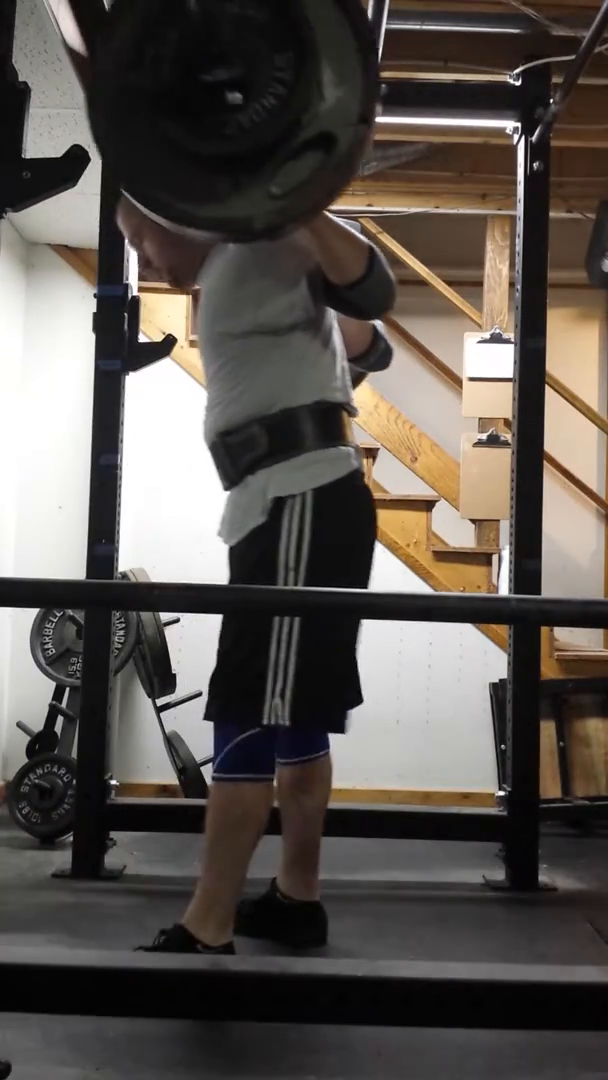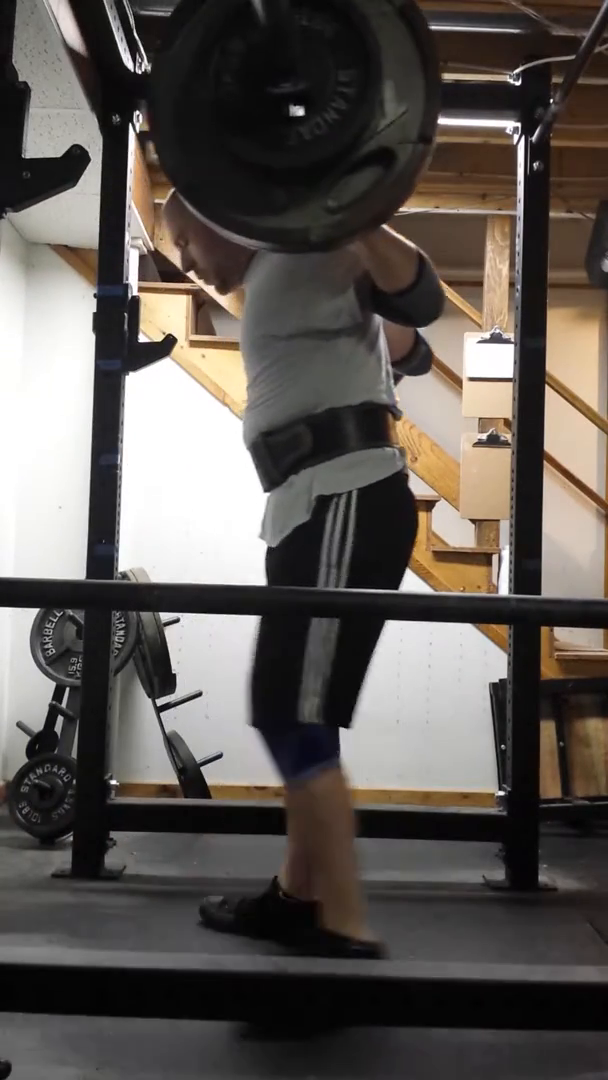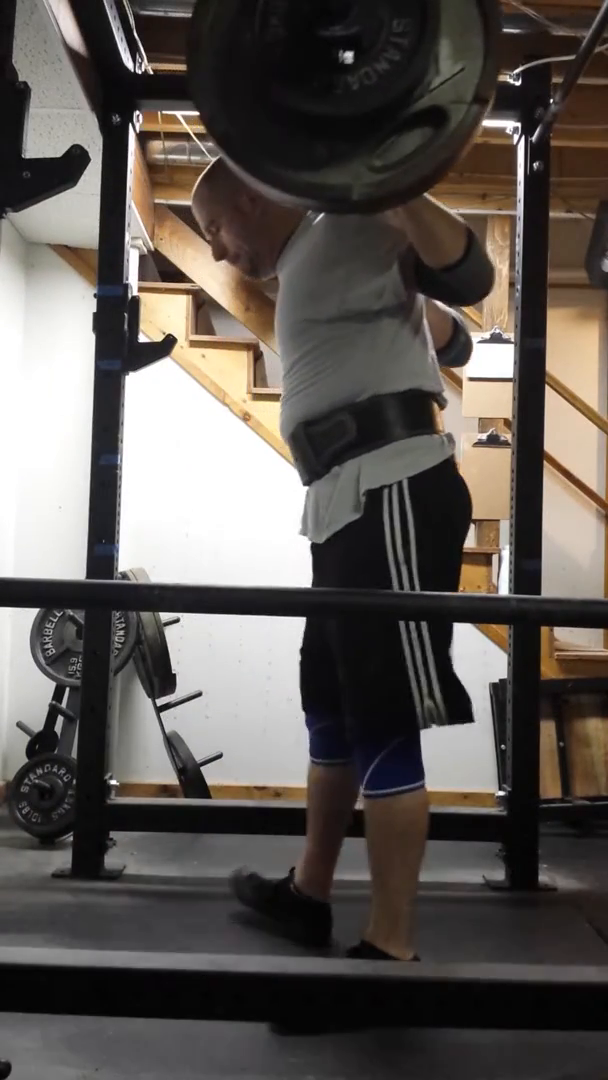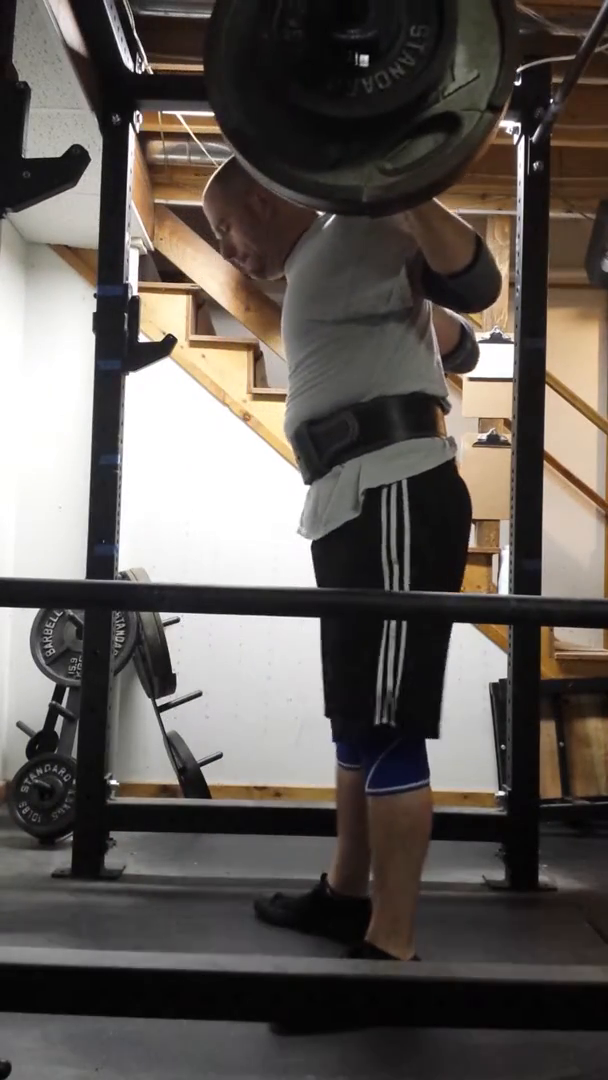
dt=0.4s
person 1, frame 1
left shoulder: (256, 247)
right shoulder: (240, 274)
left elbow: (369, 289)
right elbow: (368, 343)
left hip: (303, 503)
right hip: (284, 506)
left knee: (250, 717)
right knee: (289, 715)
left ankle: (205, 934)
right ankle: (296, 897)
person 1, frame 2
left shoulder: (302, 254)
right shoulder: (281, 279)
left elbow: (419, 297)
right elbow: (409, 347)
right wrist: (377, 340)
left hip: (348, 502)
right hip: (316, 508)
left knee: (293, 715)
right knee: (300, 714)
left ankle: (347, 933)
right ankle: (297, 897)
person 1, frame 3
left shoulder: (343, 233)
right shoulder: (315, 265)
left elbow: (466, 275)
right elbow: (448, 336)
right wrist: (417, 311)
left hip: (394, 496)
right hip: (352, 507)
left knee: (381, 726)
right knee: (331, 712)
left ankle: (390, 951)
right ankle: (307, 893)
person 1, frame 4
left shoulder: (352, 235)
right shoulder: (324, 269)
left elbow: (473, 280)
right elbow: (455, 343)
right wrist: (431, 322)
left hip: (394, 495)
right hip: (352, 505)
left knee: (384, 722)
right knee: (354, 715)
left ankle: (390, 949)
right ankle: (346, 891)
